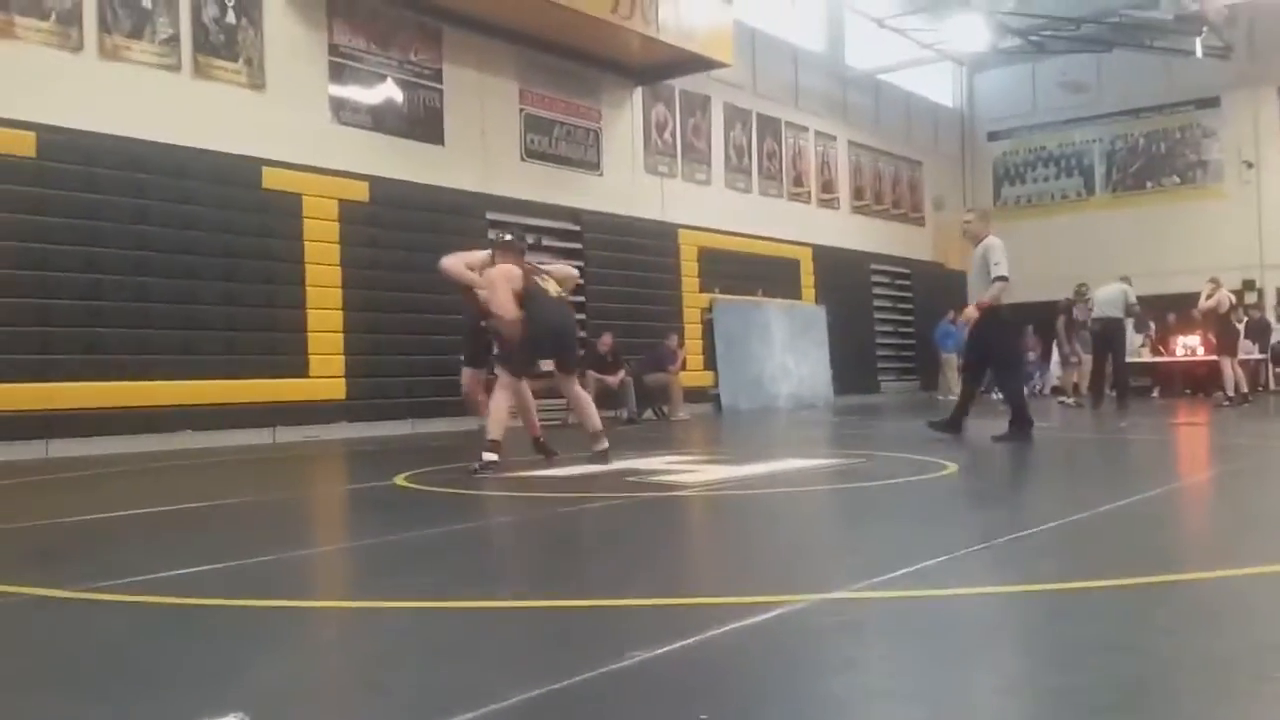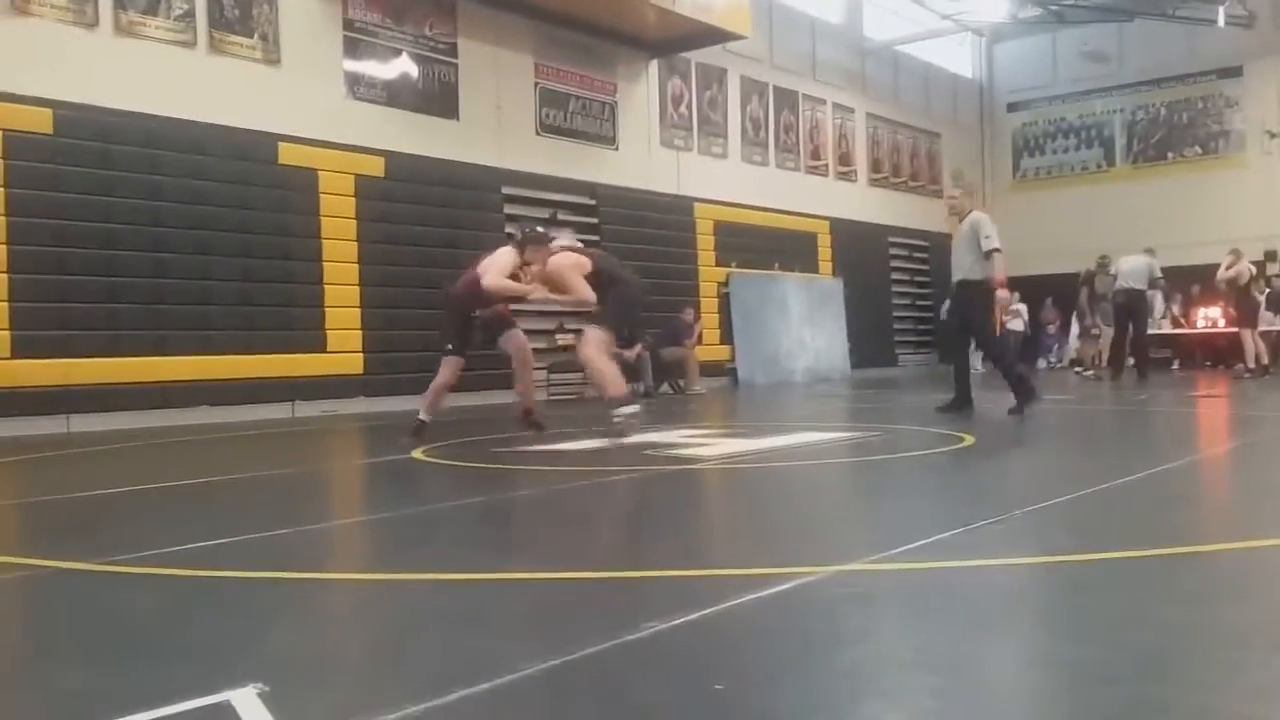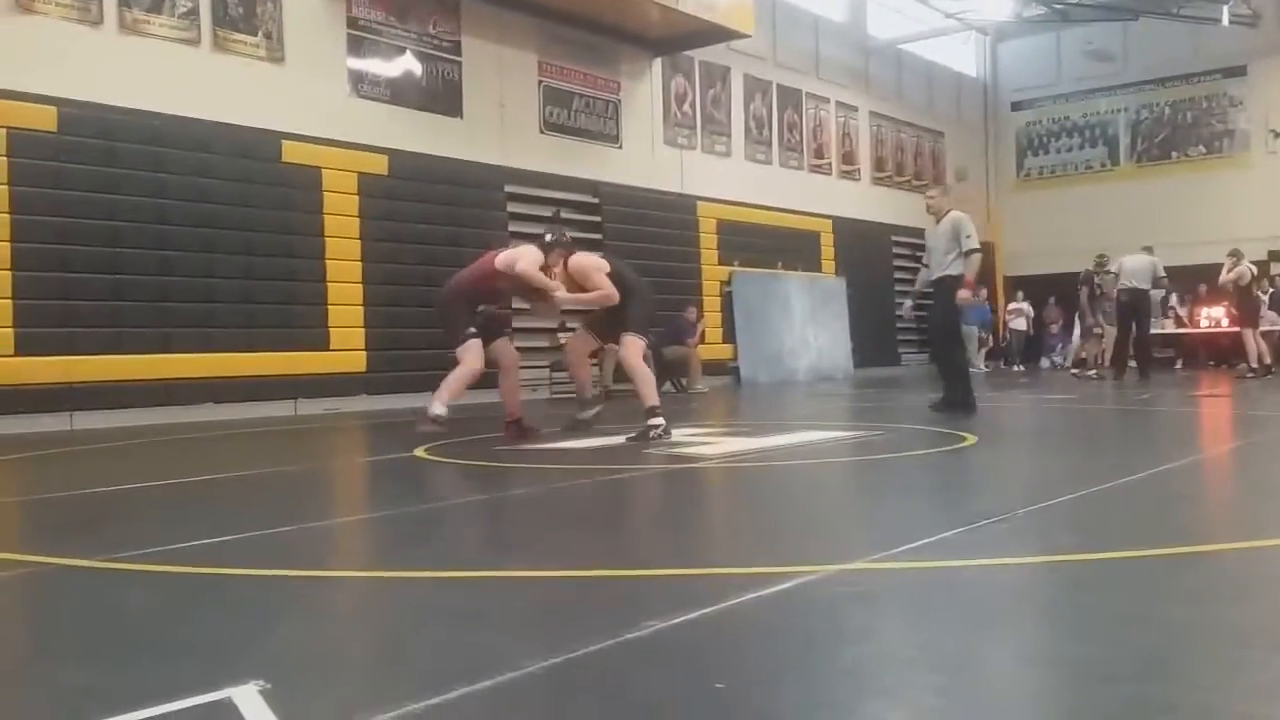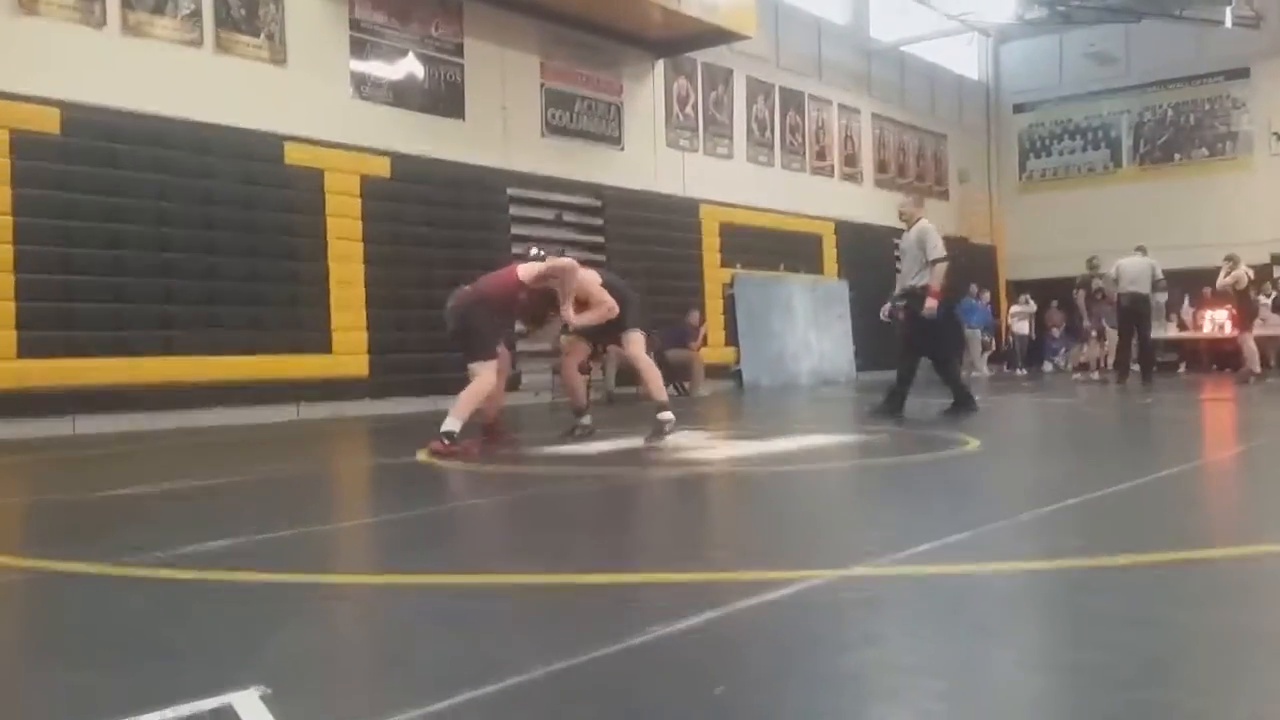
dt=0.3s
person 1, frame 1
left shoulder: (993, 245)
right shoulder: (977, 249)
left elbow: (1001, 281)
left wrist: (978, 307)
right wrist: (974, 310)
left hip: (993, 316)
right hip: (981, 318)
left knee: (1005, 371)
right knee: (970, 371)
left ankle: (1021, 426)
right ankle: (956, 421)
person 1, frame 2
left shoulder: (979, 220)
right shoulder: (960, 227)
left elbow: (994, 252)
left wrist: (1001, 285)
right wrist: (951, 298)
left hip: (977, 289)
right hip: (961, 291)
left knee: (989, 344)
right knee: (957, 346)
left ankle: (1024, 391)
right ankle: (962, 398)
person 1, frame 3
left shoulder: (959, 219)
right shoulder: (931, 231)
left elbow: (975, 252)
right elbow: (927, 267)
left wrist: (968, 286)
right wrist: (913, 295)
left hip: (954, 286)
right hip: (941, 288)
left knee: (939, 340)
right knee: (950, 343)
left ankle: (954, 394)
right ankle: (964, 397)
person 1, frame 4
left shoulder: (925, 229)
right shoulder: (906, 236)
left elbow: (940, 262)
left wrist: (933, 295)
right wrist: (894, 301)
left hip: (923, 296)
right hip: (915, 296)
left knee: (908, 349)
right knee: (937, 352)
left ankle: (895, 402)
right ankle: (963, 400)
person 2, frame 1
right shoulder: (484, 260)
right elbow: (446, 263)
right wrist: (478, 282)
right hip: (478, 326)
left knee: (518, 384)
right knee: (469, 387)
left ankle: (538, 438)
person 2, frame 2
left shoulder: (530, 265)
right shoulder: (508, 257)
right elbow: (489, 283)
right wrist: (528, 288)
left hip: (492, 310)
right hip: (461, 309)
left knee: (523, 350)
right knee: (448, 376)
left ankle: (528, 412)
right ankle: (422, 420)
person 2, frame 3
left shoulder: (527, 259)
right shoulder: (533, 255)
right elbow: (522, 270)
right wrist: (553, 286)
left hip: (481, 308)
right hip: (456, 301)
left knee: (510, 361)
right knee: (474, 364)
left ankle: (514, 422)
right ankle: (433, 416)
person 2, frame 4
right shoulder: (538, 272)
right elbow: (568, 265)
right wrist: (566, 305)
left hip: (465, 309)
right hip: (473, 311)
left knee: (502, 365)
right knee: (487, 380)
left ankle: (490, 425)
right ankle: (445, 438)
person 3, frame 1
left shoulder: (497, 273)
right shoulder: (535, 270)
left elbow: (508, 315)
right elbow: (573, 274)
left hip: (540, 326)
right hip: (563, 322)
left knee: (504, 389)
right knee: (571, 387)
left ankle: (490, 455)
right ankle: (600, 444)
person 3, frame 2
left shoulder: (555, 265)
right shoulder: (561, 258)
left elbow: (587, 297)
left wrist: (551, 297)
left hip: (622, 293)
right hip: (625, 291)
left knee: (589, 352)
right knee: (597, 354)
left ankle: (626, 409)
right ankle: (622, 414)
person 3, frame 3
left shoulder: (577, 264)
right shoulder: (566, 265)
left elbow: (611, 296)
left wrist: (569, 298)
left hip: (634, 302)
right hip: (612, 308)
left knee: (629, 356)
right knee: (573, 351)
left ankle: (658, 424)
right ankle: (590, 406)
person 3, frame 4
left shoulder: (576, 280)
left elbow: (611, 309)
left wrist: (578, 321)
left hip: (626, 307)
right hip: (597, 317)
left knee: (634, 353)
right knee: (567, 360)
left ankle: (664, 417)
right ankle: (583, 420)
